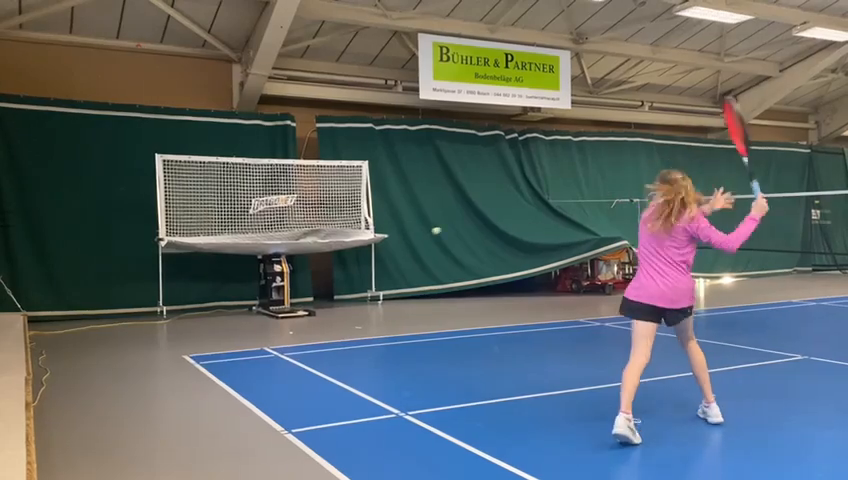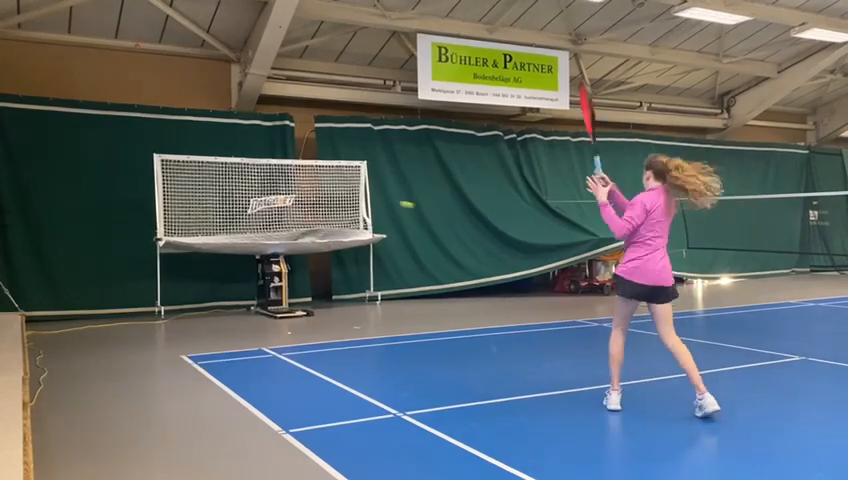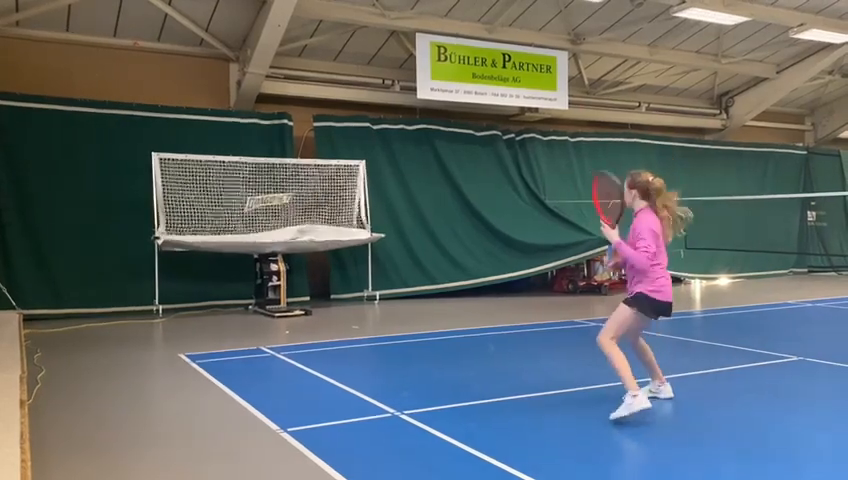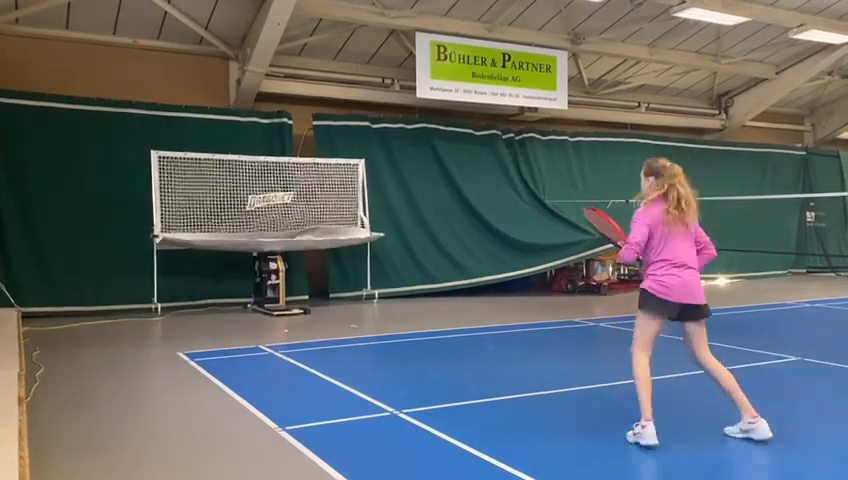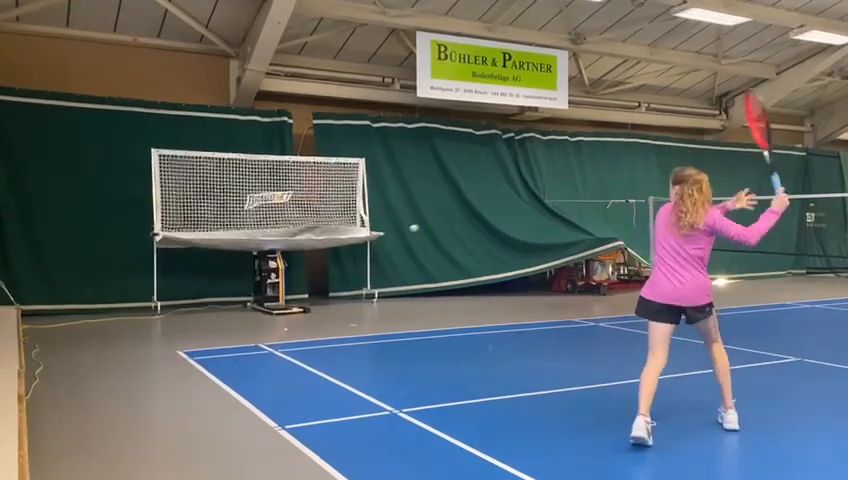
dt=0.5s
person 1, frame 1
left shoulder: (647, 217)
right shoulder: (692, 219)
right elbow: (729, 245)
left wrist: (705, 208)
right wrist: (755, 215)
left hip: (643, 295)
right hip: (678, 295)
left knee: (638, 358)
right knee: (689, 344)
left ankle: (624, 416)
right ankle: (710, 405)
person 1, frame 2
left shoulder: (645, 200)
right shoulder: (665, 199)
left elbow: (620, 231)
right elbow: (630, 208)
left wrist: (603, 201)
right wrist: (610, 188)
left hip: (634, 274)
right hip: (661, 277)
left knee: (618, 331)
right knee: (670, 337)
left ankle: (614, 393)
right ankle: (703, 394)
person 1, frame 3
left shoulder: (644, 221)
right shoulder: (647, 217)
left elbow: (642, 264)
left wrist: (615, 241)
right wrist: (619, 261)
left hip: (649, 293)
right hip: (655, 292)
left knee: (606, 338)
right knee: (632, 336)
left ankle: (635, 395)
right ankle: (660, 384)
person 1, frame 4
left shoulder: (644, 214)
right shoulder: (687, 213)
left elbow: (629, 256)
right elbow: (708, 252)
left wrist: (621, 253)
left hip: (660, 290)
right hip: (692, 291)
left knee: (639, 353)
right knee: (704, 358)
left ankle: (646, 426)
right ankle: (752, 419)
person 1, frame 5
left shoulder: (663, 213)
right shoulder: (709, 216)
right elbow: (748, 238)
left wrist: (728, 206)
right wrist: (775, 209)
left hip: (659, 294)
right hip: (695, 294)
left knee: (655, 360)
right knee: (714, 344)
left ankle: (642, 419)
right ankle: (728, 410)
